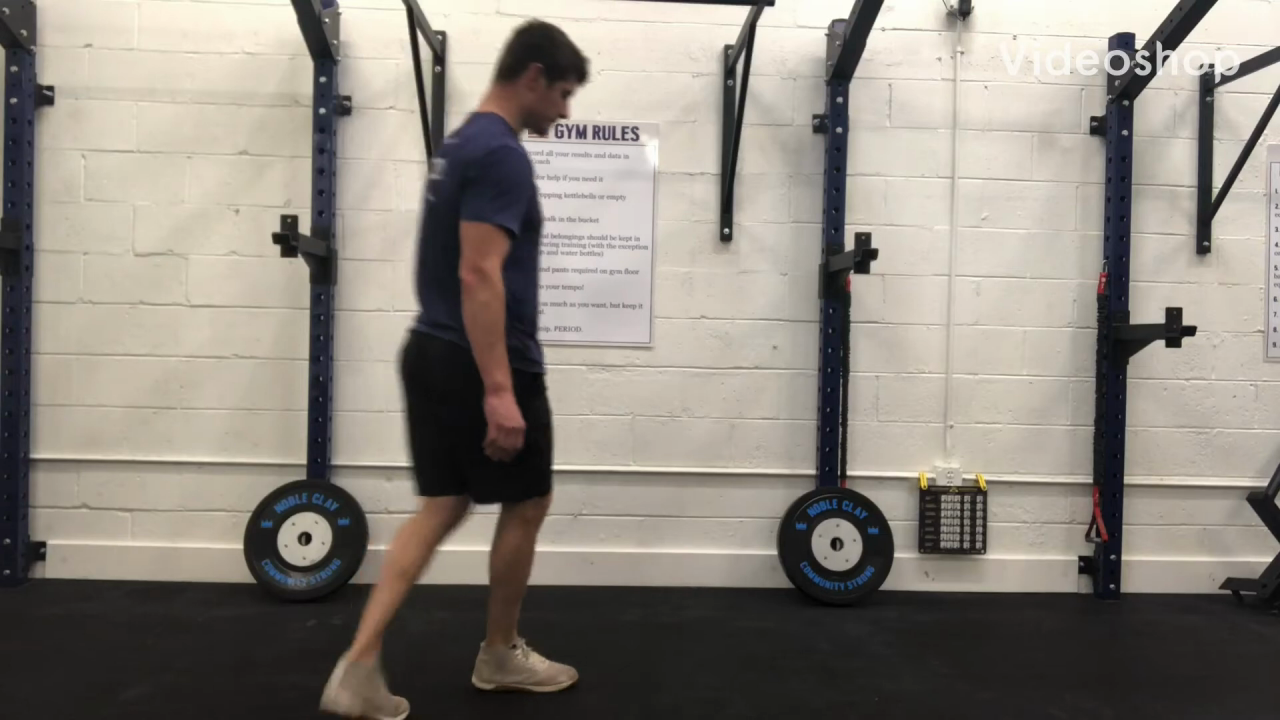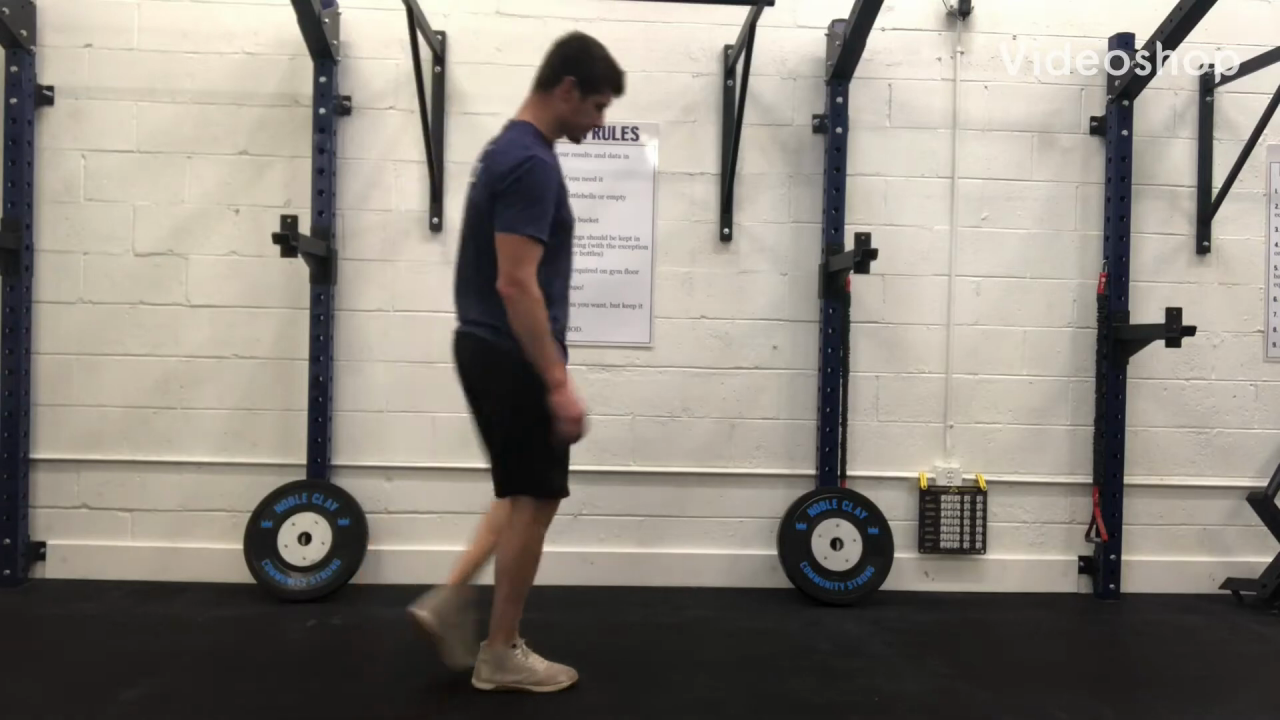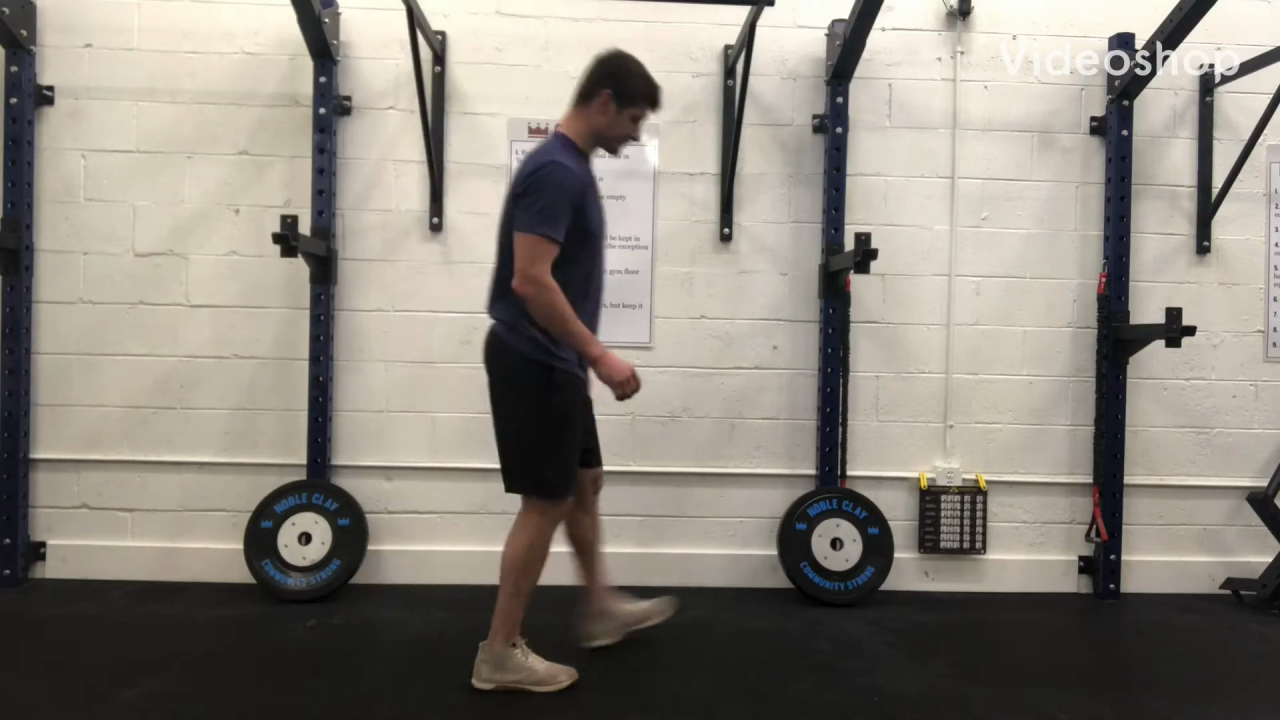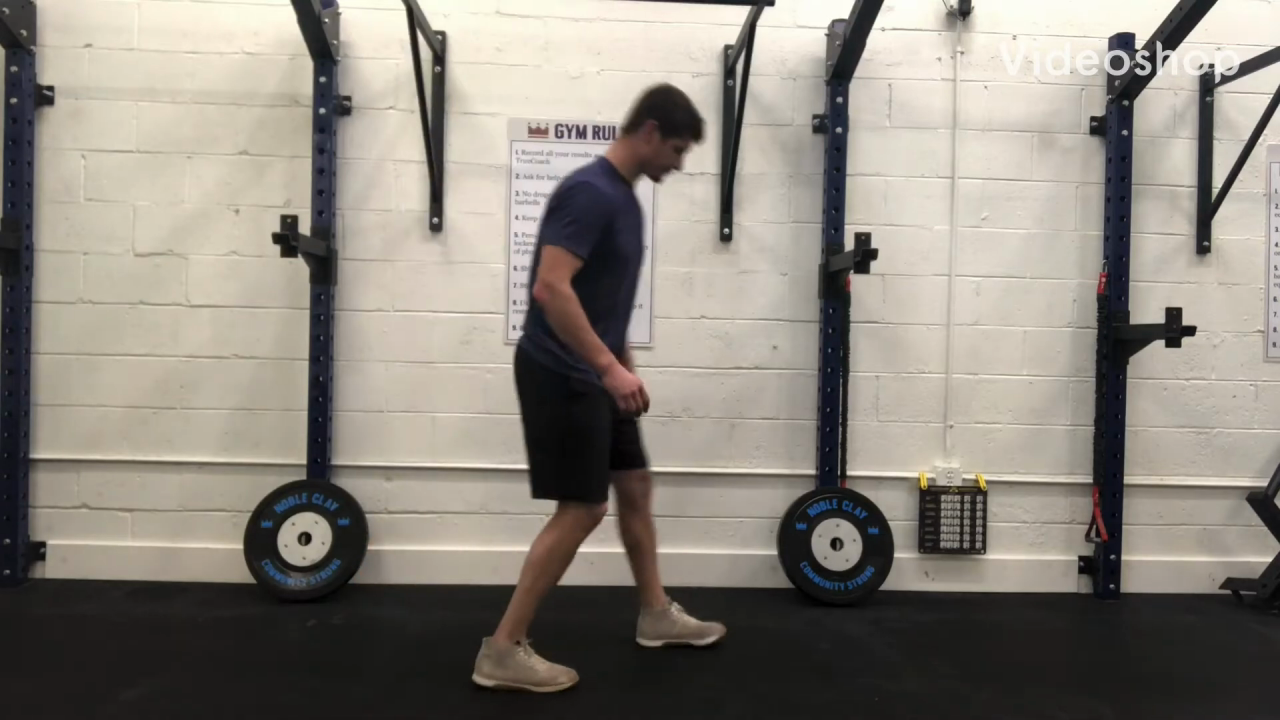
dt=0.2s
person 1, frame 1
left shoulder: (460, 145)
right shoulder: (501, 155)
right elbow: (480, 276)
right wrist: (499, 390)
left hip: (432, 351)
right hip: (487, 363)
left knee: (441, 507)
right knee: (526, 503)
right ankle: (500, 654)
person 1, frame 2
left shoulder: (507, 150)
right shoulder: (530, 164)
right elbow: (516, 284)
right wrist: (558, 383)
left hip: (487, 350)
right hip: (513, 360)
left knee: (525, 492)
right knee: (536, 501)
left ankle: (452, 595)
right ankle: (500, 653)
person 1, frame 3
left shoulder: (564, 164)
right shoulder: (558, 171)
right elbow: (531, 279)
left wrist: (582, 354)
right wrist: (599, 357)
left hip: (546, 357)
right hip: (535, 360)
left knee: (583, 483)
right knee: (547, 501)
left ankle: (602, 610)
right ankle: (500, 652)
person 1, frame 4
left shoulder: (622, 196)
right shoulder: (590, 192)
right elbow: (550, 288)
left wrist: (620, 365)
right wrist: (610, 368)
left hip: (586, 373)
right hip: (561, 374)
left knee: (635, 487)
right knee: (581, 508)
left ankle: (657, 614)
right ankle: (504, 650)
